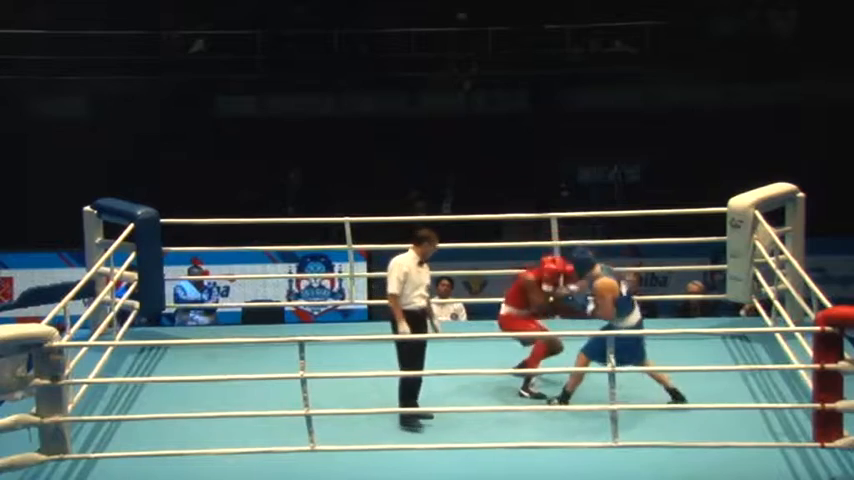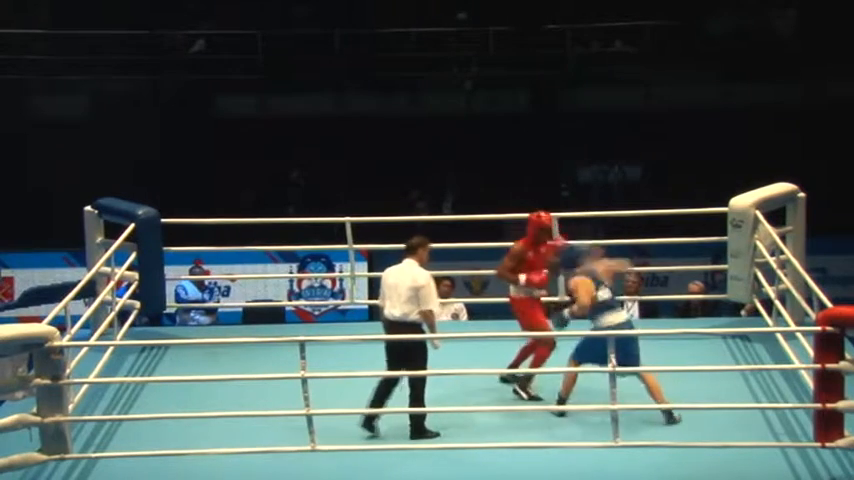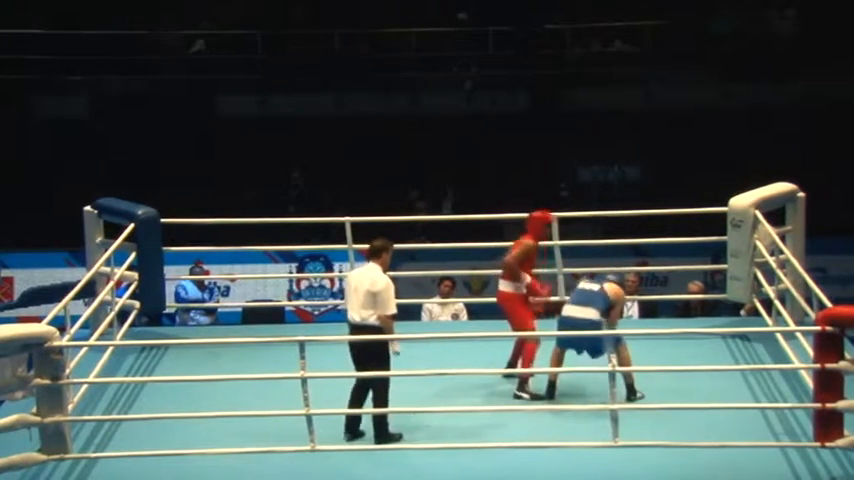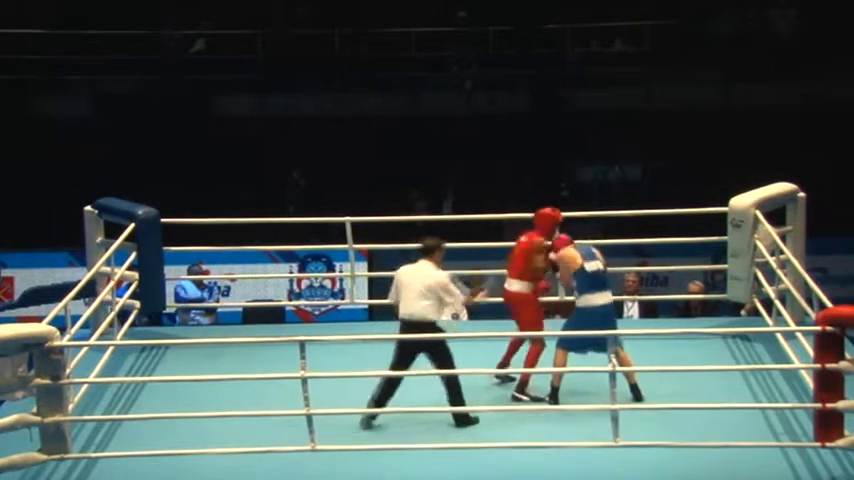
dt=1s
person 1, frame 1
left shoulder: (423, 266)
right shoulder: (400, 263)
right elbow: (393, 295)
left wrist: (433, 320)
right wrist: (401, 322)
left hip: (418, 318)
right hip: (404, 318)
left knee: (417, 367)
right knee: (409, 367)
left ankle: (411, 408)
right ankle: (407, 414)
person 1, frame 2
left shoulder: (389, 273)
right shoulder: (423, 276)
left elbow: (382, 305)
right elbow: (427, 312)
right wrist: (434, 335)
left hip: (392, 330)
right hip: (412, 332)
left knee: (391, 376)
right knee: (417, 382)
left ankle: (370, 419)
right ankle: (418, 429)
person 1, frame 3
left shoulder: (353, 275)
right shoulder: (382, 281)
left elbow: (348, 305)
right elbow: (385, 317)
right wrist: (393, 341)
left hip: (355, 333)
right hip: (374, 336)
left knee: (363, 380)
right knee: (380, 385)
left ankle: (352, 428)
right ankle: (381, 433)
person 1, frame 4
left shoulder: (403, 271)
right shoulder: (440, 277)
left elbow: (394, 301)
right elbow: (459, 303)
right wrist: (475, 295)
left hip: (407, 328)
right hip: (429, 329)
left knee: (395, 372)
right knee: (448, 373)
left ankle: (372, 413)
right ankle: (461, 417)
person 2, frame 1
left shoulder: (551, 278)
right shoulder: (530, 278)
left elbow: (555, 308)
right elbow: (540, 307)
left wrist: (568, 284)
right wrist: (548, 284)
left hip: (525, 316)
right hip: (509, 318)
left knee: (556, 346)
right knee: (544, 340)
left ankle: (522, 367)
right ankle: (527, 386)
person 2, frame 2
left shoulder: (545, 245)
right shoulder: (520, 248)
left elbow: (553, 269)
right elbow: (501, 272)
left wrist: (557, 254)
right wrist: (524, 279)
left hip: (534, 299)
right hip: (522, 301)
left knee: (539, 340)
right knee: (549, 341)
left ankle: (509, 372)
right ankle: (524, 385)
person 2, frame 3
left shoulder: (530, 243)
right shoulder: (528, 243)
right elbow: (508, 263)
left wrist: (538, 289)
right wrist: (529, 282)
left hip: (520, 294)
right hip: (509, 295)
left knee: (525, 334)
right knee: (532, 337)
left ankle: (511, 367)
right ankle: (522, 387)
person 2, frame 4
left shoulder: (526, 237)
right shoulder: (538, 241)
right elbow: (540, 270)
right wrist: (550, 261)
left hip: (511, 290)
right hip: (521, 295)
left knee: (525, 333)
right knee: (537, 341)
left ankle: (502, 368)
right ankle: (520, 390)
person 3, frame 1
left shoulder: (601, 283)
right shoulder: (604, 267)
left elbow: (608, 313)
left wrist: (591, 309)
left hip: (622, 327)
right hip: (635, 321)
left knee: (584, 356)
right knee: (641, 362)
left ankle: (564, 397)
right ankle: (676, 395)
person 3, frame 2
left shoulder: (576, 282)
right shoulder: (599, 268)
left elbow: (584, 306)
right elbow: (624, 265)
left wrist: (568, 313)
left hip: (605, 330)
right hip: (625, 324)
left knee: (575, 362)
right knee: (640, 371)
left ankle: (560, 404)
right ankle: (668, 412)
person 3, frame 3
left shoulder: (583, 282)
right shoulder: (618, 291)
right elbow: (612, 322)
left hip: (568, 318)
right hip: (592, 321)
left knee: (560, 347)
right knee: (620, 346)
left ankle: (550, 390)
right ankle: (631, 392)
person 3, frame 4
left shoulder: (564, 254)
right shoulder: (594, 250)
left elbow: (567, 283)
left hip: (586, 308)
right hip: (607, 304)
left knee: (562, 347)
right knee: (616, 348)
left ankle: (554, 393)
right ankle: (636, 391)
